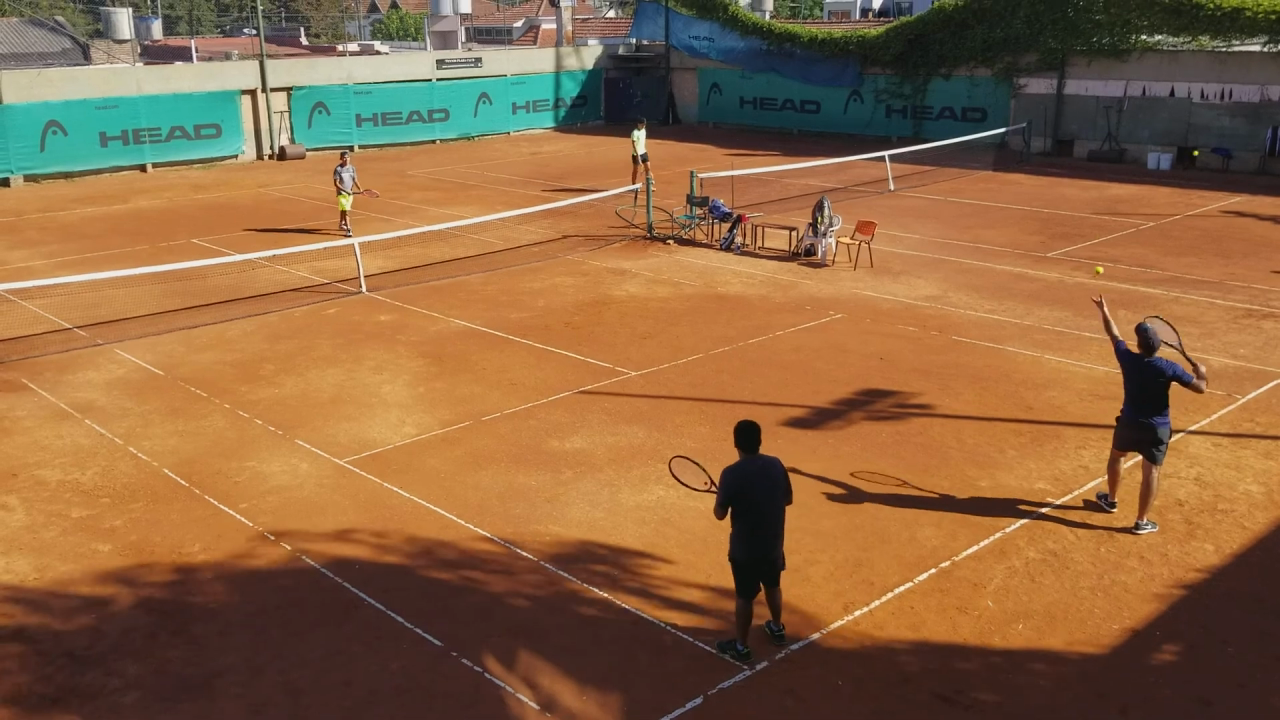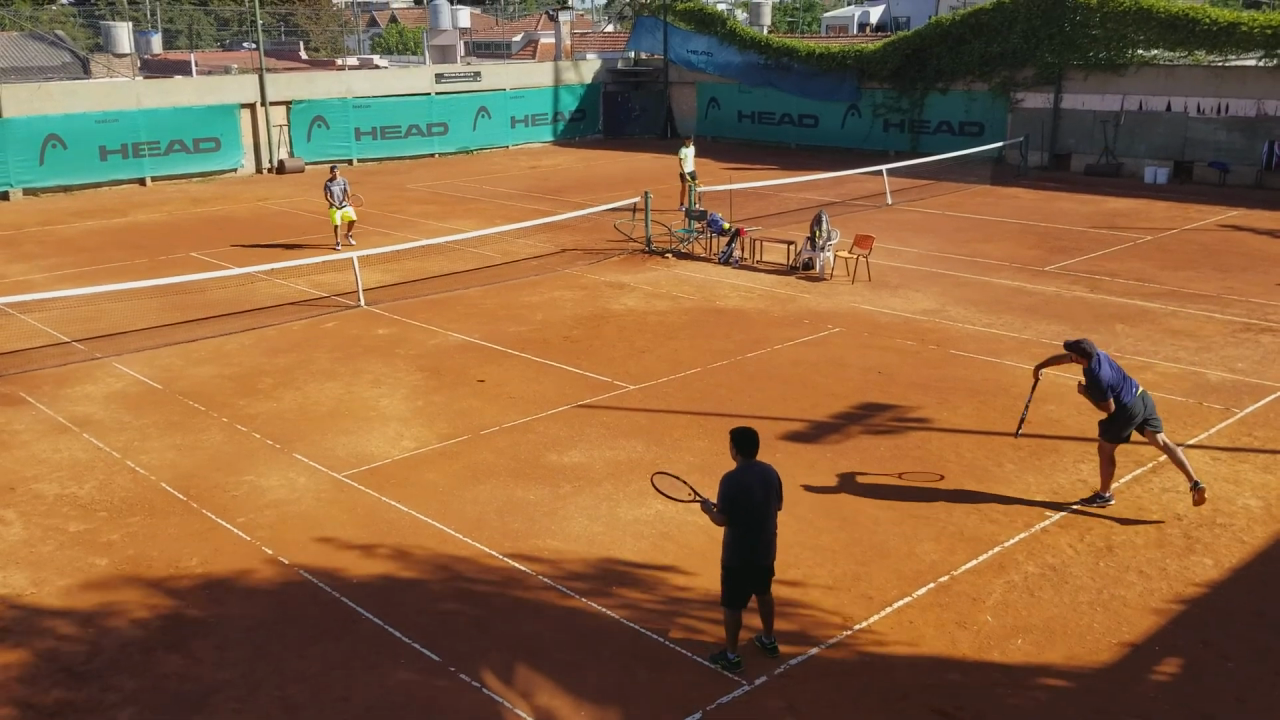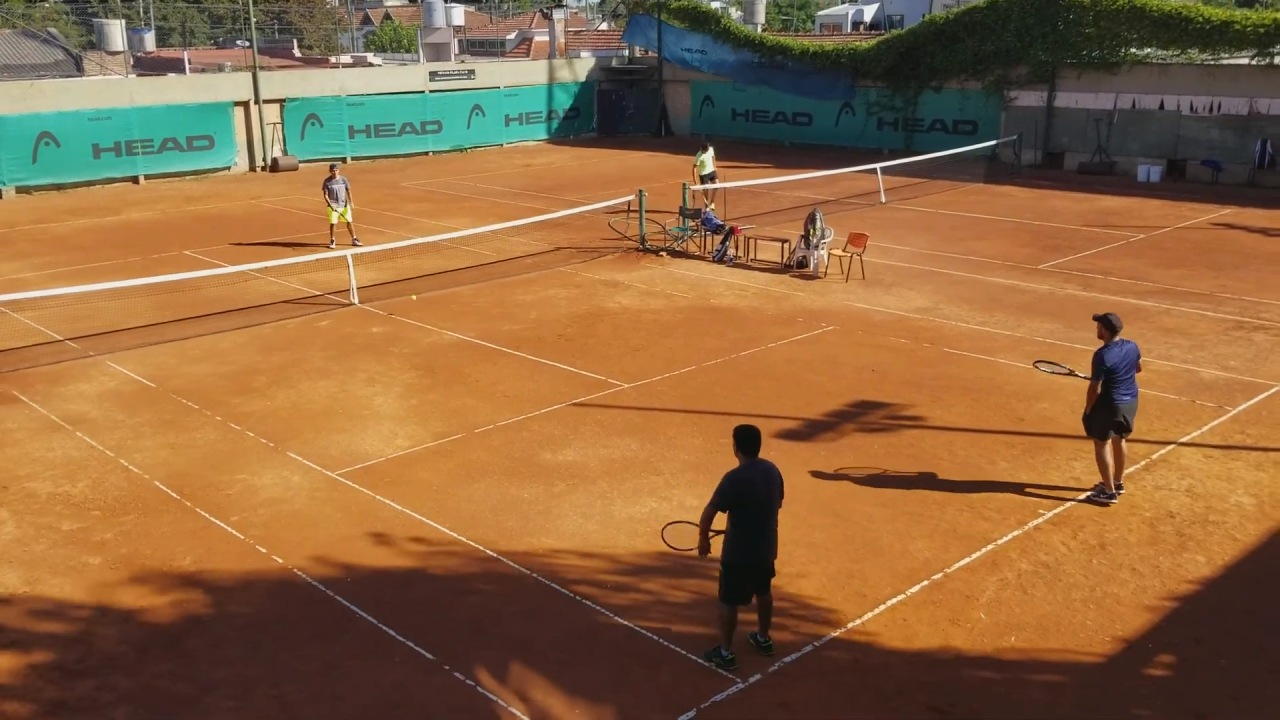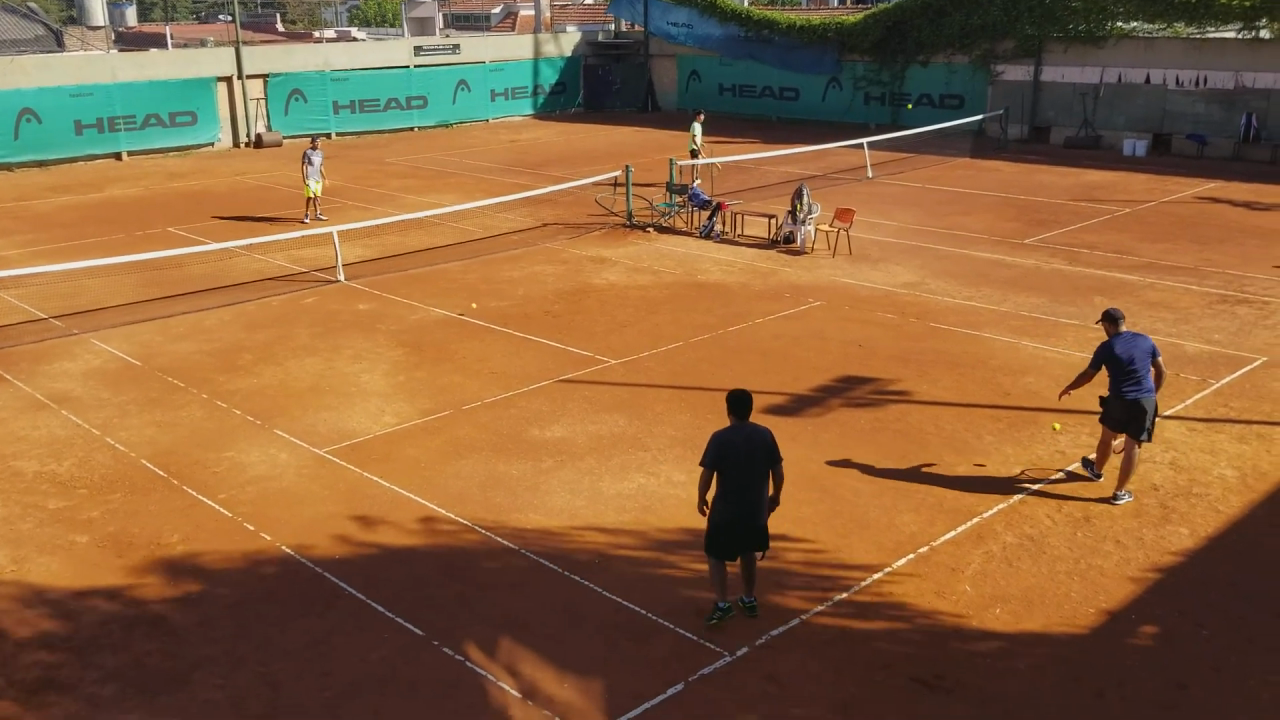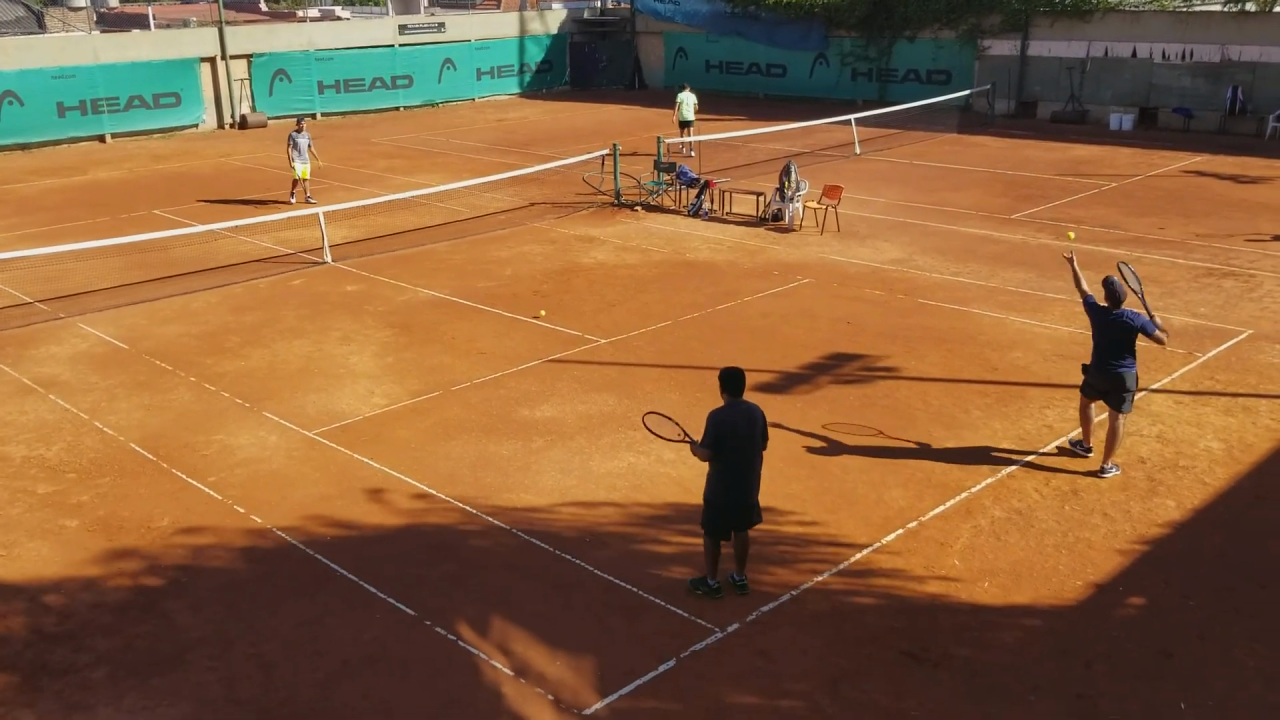
dt=1s
person 1, frame 1
left shoulder: (731, 474)
right shoulder: (776, 465)
left elbow: (720, 514)
right elbow: (788, 500)
left wrist: (720, 499)
left hip: (745, 547)
right hip: (774, 542)
left knee: (745, 596)
right knee: (772, 586)
left ankle: (741, 646)
right ankle: (777, 628)
person 1, frame 2
left shoulder: (731, 480)
right shoulder: (771, 473)
left elbow: (721, 520)
right elbow: (778, 506)
left wrist: (708, 509)
left hip: (738, 554)
right hip: (765, 549)
left knee: (732, 605)
right knee: (764, 594)
left ankle: (731, 656)
right ankle: (769, 640)
person 1, frame 3
left shoulder: (734, 478)
right shoulder: (772, 470)
left elbow: (708, 514)
left wrist: (703, 540)
left hip: (739, 552)
right hip: (766, 547)
left knee: (728, 600)
right knee: (763, 592)
left ankle: (725, 652)
right ankle: (764, 638)
person 1, frame 4
left shoulder: (720, 438)
right shoulder: (765, 435)
left elbow: (707, 475)
right elbow: (777, 471)
left wrist: (701, 500)
right wrist: (775, 496)
left hip: (725, 511)
right hip: (756, 509)
left knee: (716, 556)
right knee: (748, 554)
left ankle: (722, 604)
right ankle: (749, 599)
person 1, frame 5
left shoulder: (718, 416)
right shoulder: (756, 412)
left elbow: (706, 455)
right elbow: (763, 445)
left wrist: (695, 448)
left hip: (721, 489)
right hip: (748, 486)
left knee: (712, 533)
right knee: (742, 531)
left ankle: (711, 582)
right ankle: (740, 577)
person 2, frame 1
left shoulder: (1128, 360)
right shoulder: (1169, 368)
left elbow: (1114, 336)
right elbow: (1201, 387)
left wrist: (1104, 311)
right wrist: (1200, 371)
left hip: (1129, 424)
right hip: (1157, 429)
left knee: (1116, 456)
right knee: (1151, 473)
left ankle: (1111, 499)
right ankle: (1142, 521)
person 2, frame 2
left shoulder: (1098, 379)
right shoulder: (1096, 355)
left elbow: (1109, 409)
right elbow: (1064, 357)
left wrist: (1086, 393)
right wrist: (1041, 366)
left hip: (1129, 410)
right hip: (1142, 398)
left knee: (1105, 449)
right knee: (1163, 443)
left ankle: (1105, 494)
right ankle: (1194, 483)
person 2, frame 3
left shoulder: (1102, 355)
right shoulder: (1132, 346)
left elbow: (1095, 389)
right elbow: (1138, 368)
left wrist: (1088, 408)
left hip: (1110, 405)
right hip: (1131, 401)
left knee: (1102, 446)
right knee: (1119, 442)
left ankle: (1109, 491)
right ankle: (1117, 483)
person 2, frame 4
left shoulder: (1106, 347)
right shoulder: (1146, 341)
left elbow: (1088, 375)
right elbow: (1161, 372)
left wrist: (1067, 389)
right wrist: (1153, 392)
left hip: (1119, 401)
right hip: (1146, 401)
left knee: (1107, 438)
right knee: (1133, 447)
left ankle: (1097, 470)
right ankle: (1120, 492)
person 2, frame 5
left shoulder: (1097, 313)
right shoulder: (1136, 319)
left elbow: (1082, 289)
right elbow: (1163, 340)
left wrist: (1073, 266)
right wrist: (1155, 322)
left hip: (1098, 372)
right hip: (1125, 375)
left knee: (1086, 402)
right knee: (1117, 419)
left ankle: (1086, 445)
right ankle: (1107, 465)
